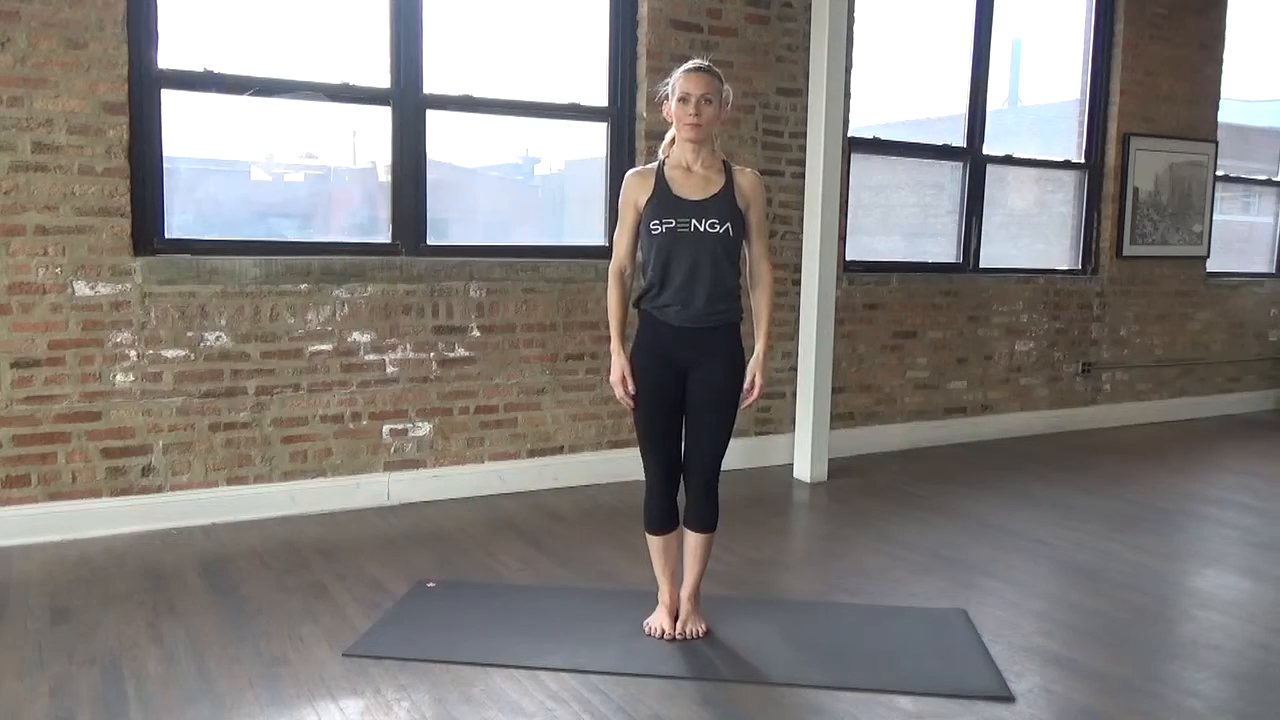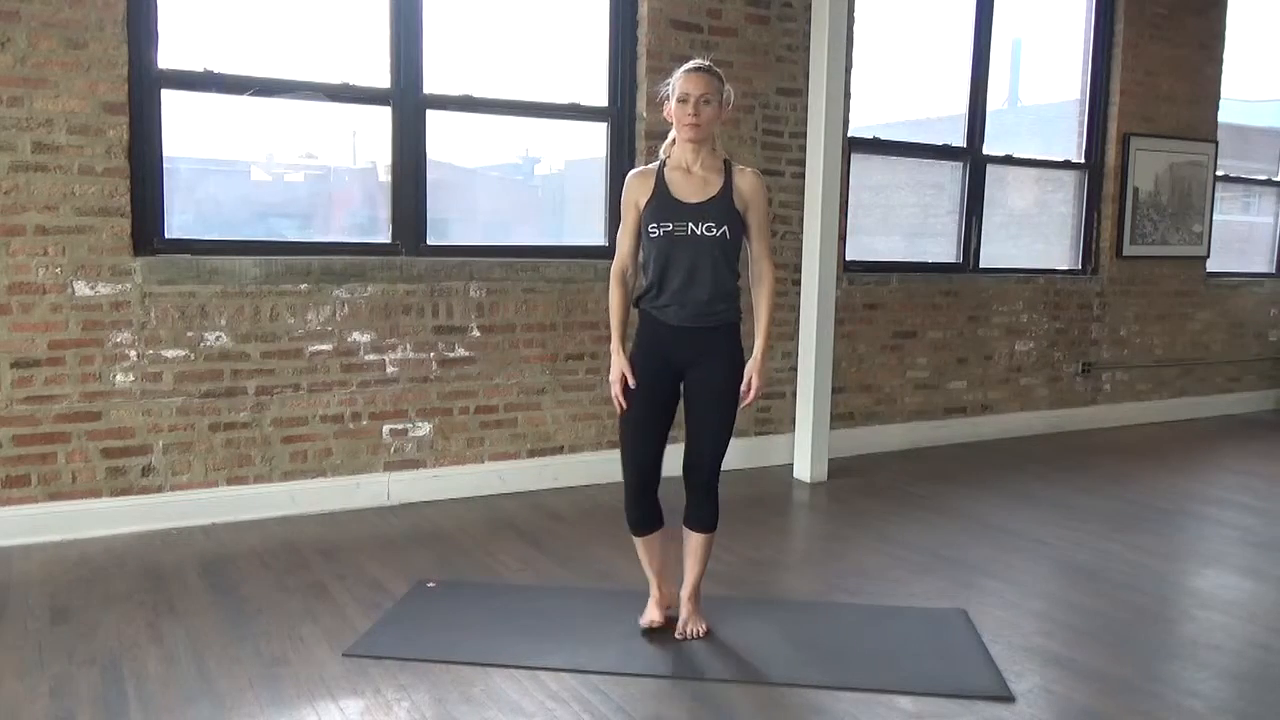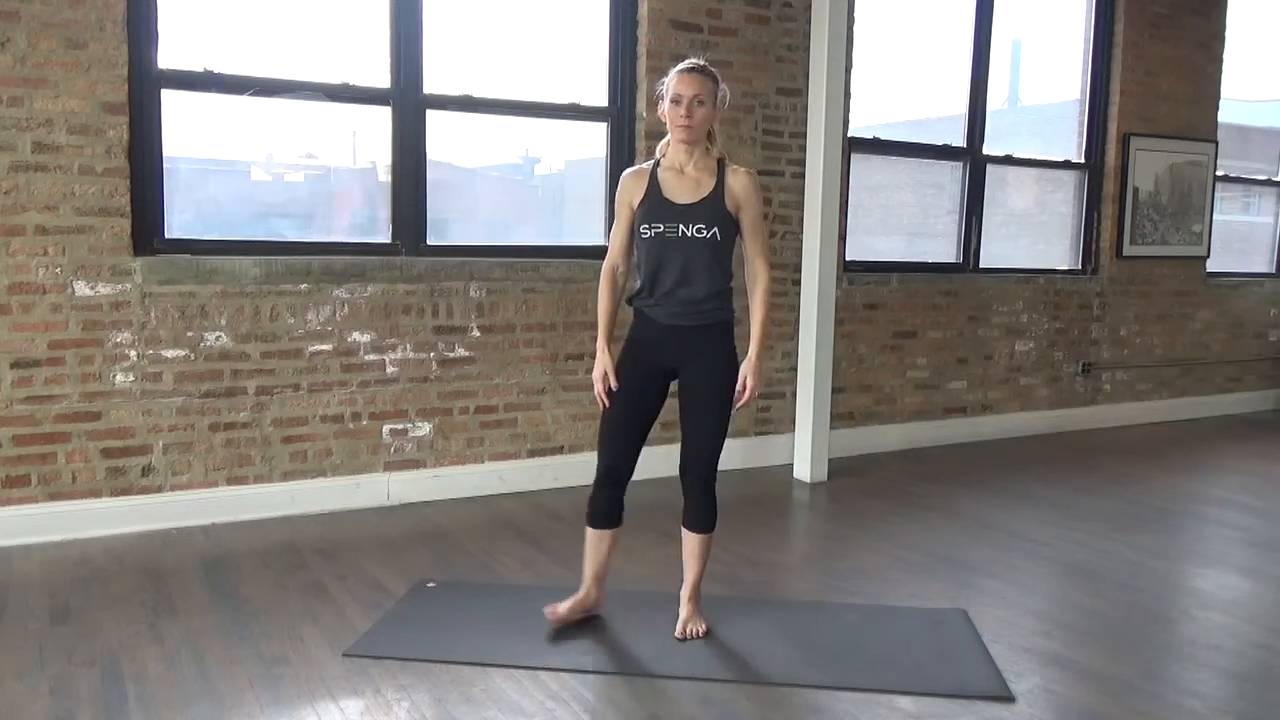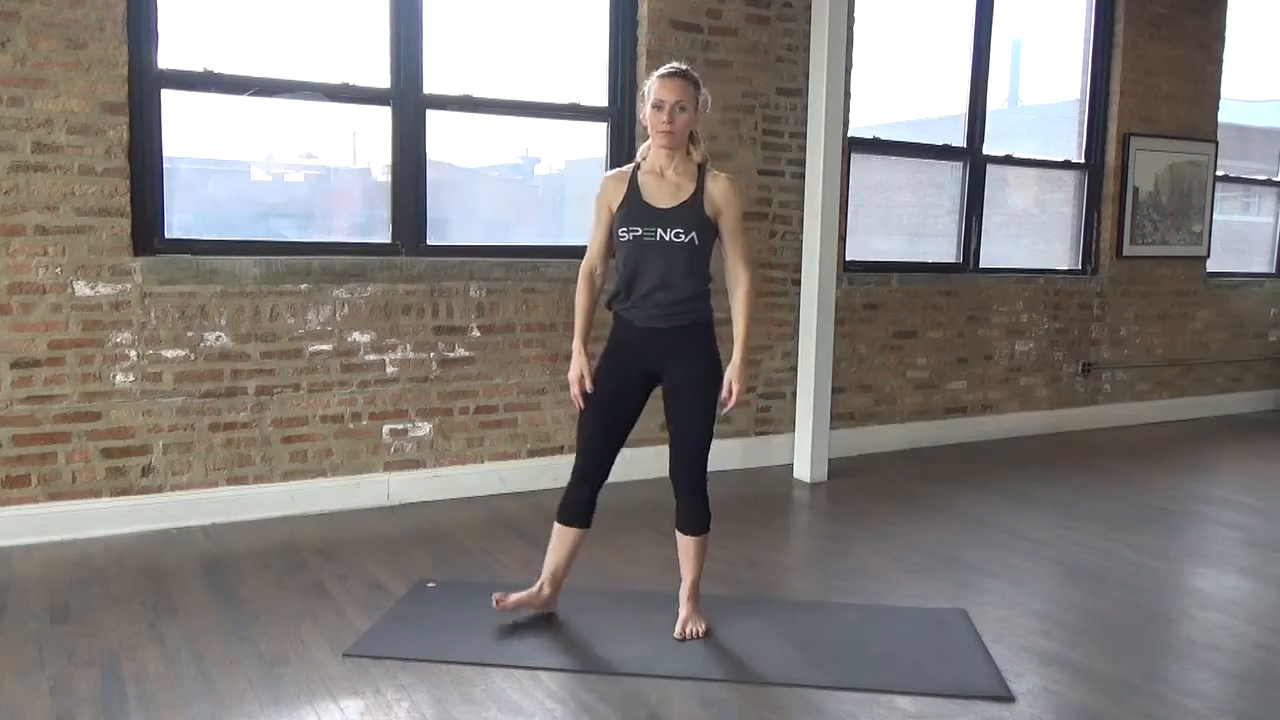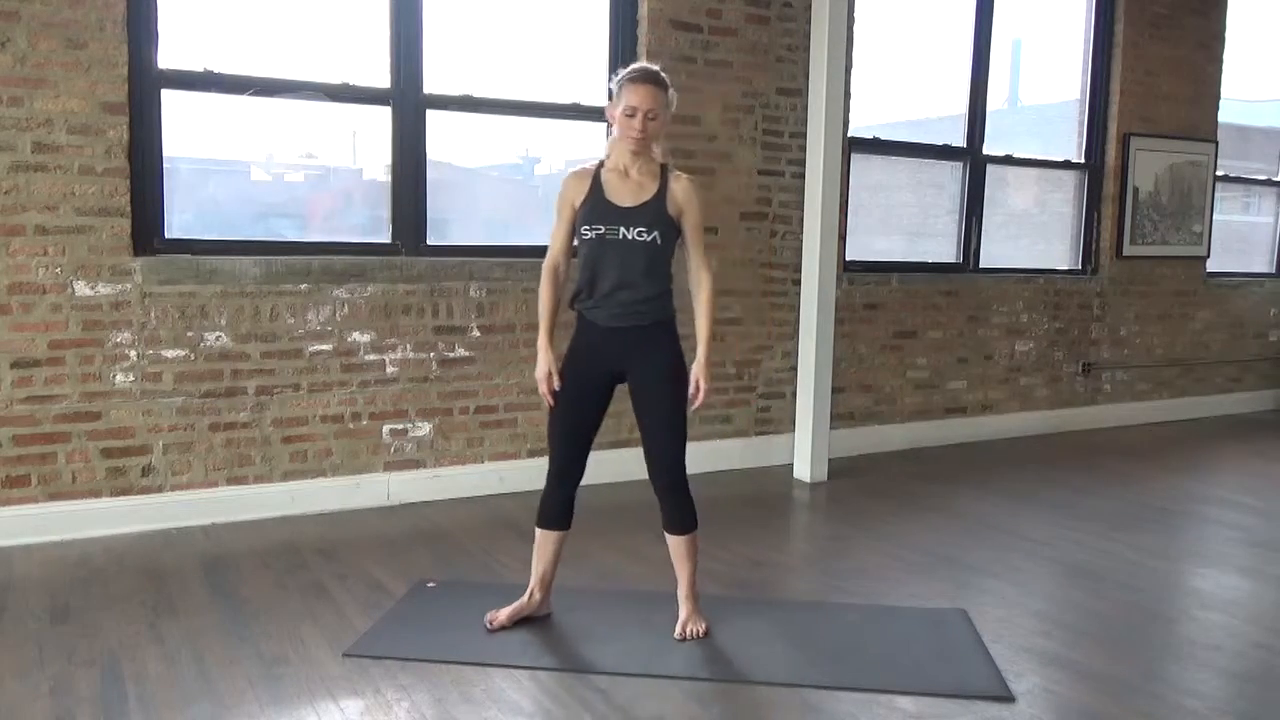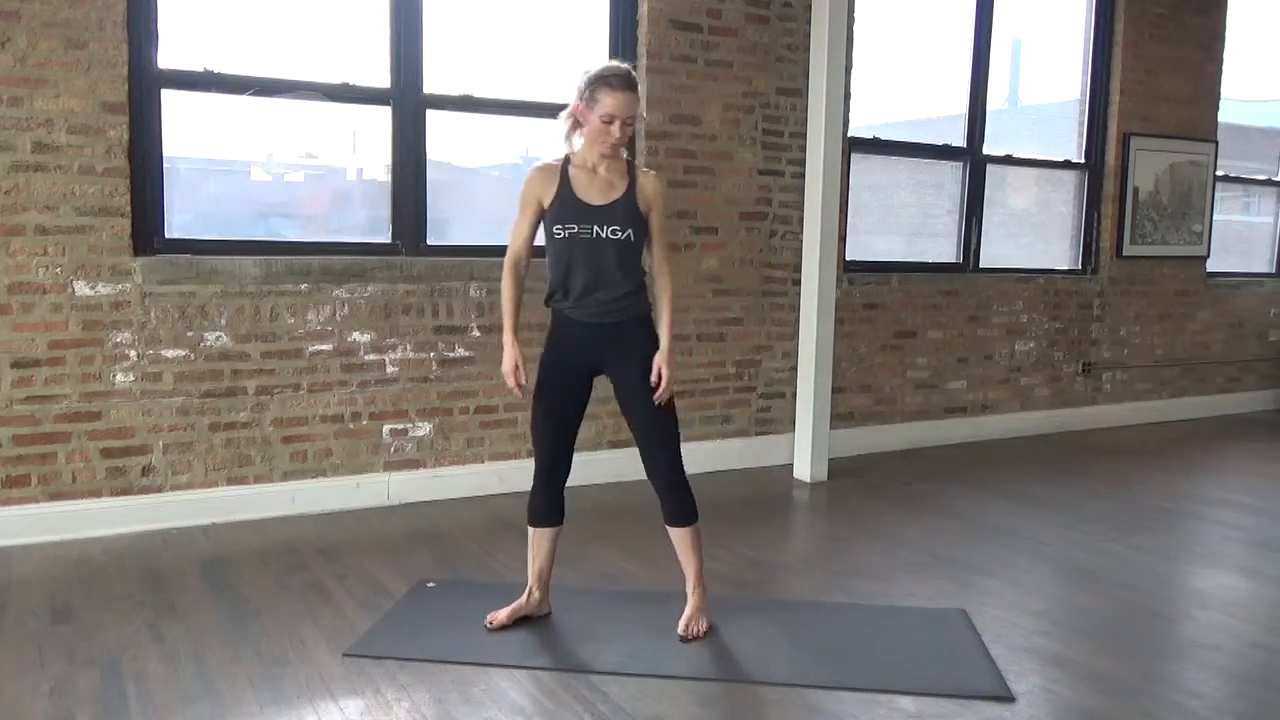
dt=0.2s
person 1, frame 1
left shoulder: (744, 184)
right shoulder: (640, 183)
left elbow: (760, 270)
right elbow: (620, 271)
left wrist: (760, 350)
right wrist: (617, 350)
left hip: (718, 345)
right hip: (656, 343)
left knee: (702, 477)
right knee: (661, 476)
left ankle: (690, 598)
right ankle: (665, 599)
person 1, frame 2
left shoulder: (745, 184)
right shoulder: (642, 182)
left elbow: (763, 271)
right elbow: (623, 270)
left wrist: (759, 351)
right wrist: (617, 348)
left hip: (716, 344)
right hip: (655, 340)
left knee: (702, 475)
right knee: (639, 473)
left ankle: (690, 598)
right ankle: (658, 593)
person 1, frame 3
left shoulder: (738, 183)
right shoulder: (635, 182)
left elbow: (758, 271)
right elbow: (613, 268)
left wrist: (753, 352)
right wrist: (602, 346)
left hip: (708, 343)
right hip: (646, 339)
left knee: (698, 476)
right knee: (611, 467)
left ankle: (690, 599)
right ankle: (589, 590)
person 1, frame 4
left shoulder: (717, 189)
right shoulder: (616, 186)
left elbow: (738, 274)
right elbow: (592, 270)
left wrist: (738, 356)
right wrist: (578, 348)
left hip: (690, 346)
right hip: (628, 342)
left knee: (688, 475)
right knee: (588, 468)
left ankle: (689, 600)
right ankle: (546, 587)
person 1, frame 5
left shoulder: (678, 190)
right shoulder: (580, 183)
left elbow: (699, 274)
right elbow: (555, 267)
left wrist: (701, 355)
right wrist: (543, 345)
left hip: (655, 344)
right hip: (592, 341)
left knee: (668, 474)
right knee: (563, 470)
left ankle: (687, 599)
right ankle: (538, 593)
person 1, frame 6
left shoulder: (646, 185)
right shoulder: (544, 180)
left elbow: (660, 267)
right elbow: (514, 262)
left wrist: (665, 345)
right wrist: (510, 341)
left hip: (631, 337)
right hip: (569, 338)
left knee: (666, 467)
right knee: (550, 467)
left ankle: (694, 596)
right ankle: (535, 593)
